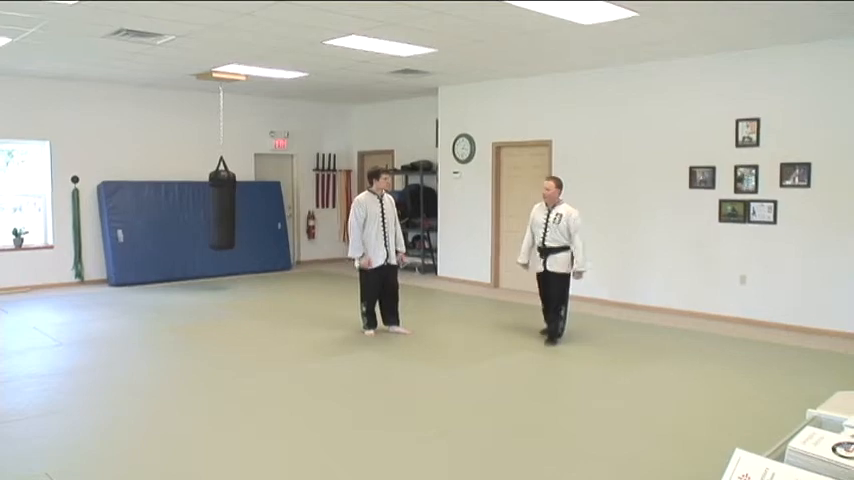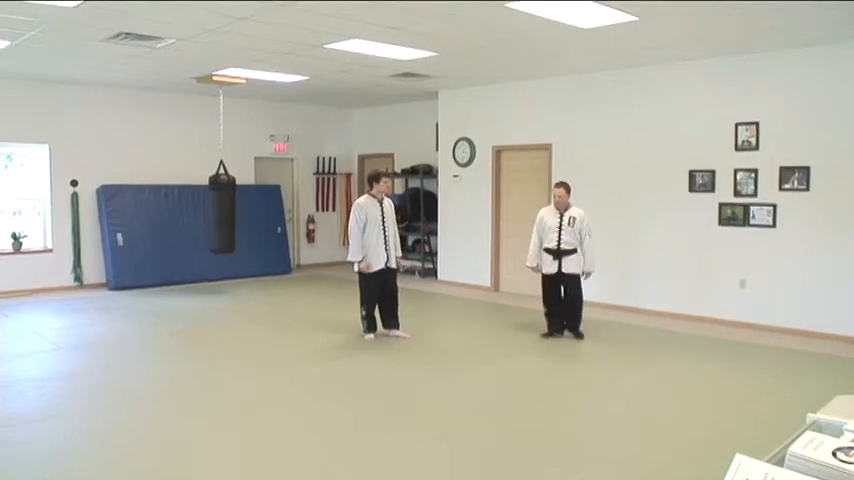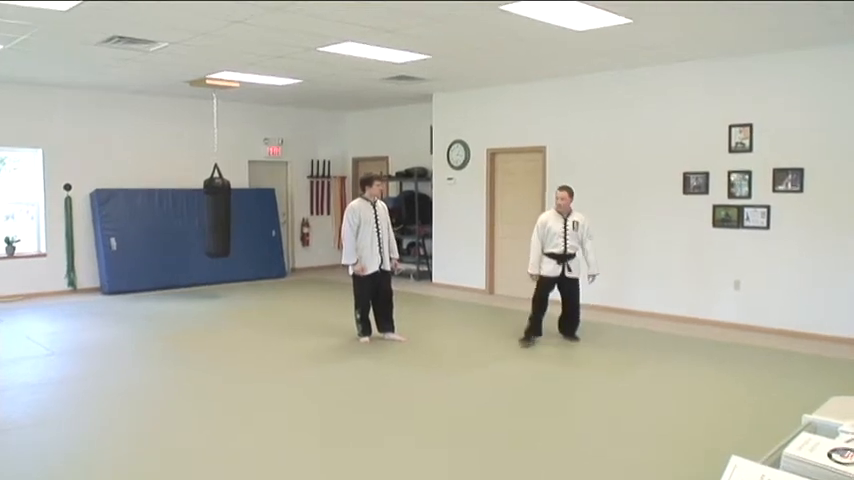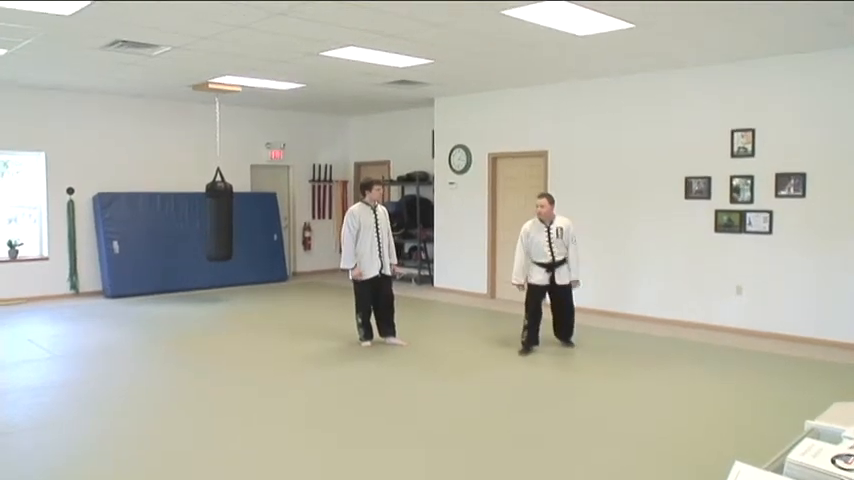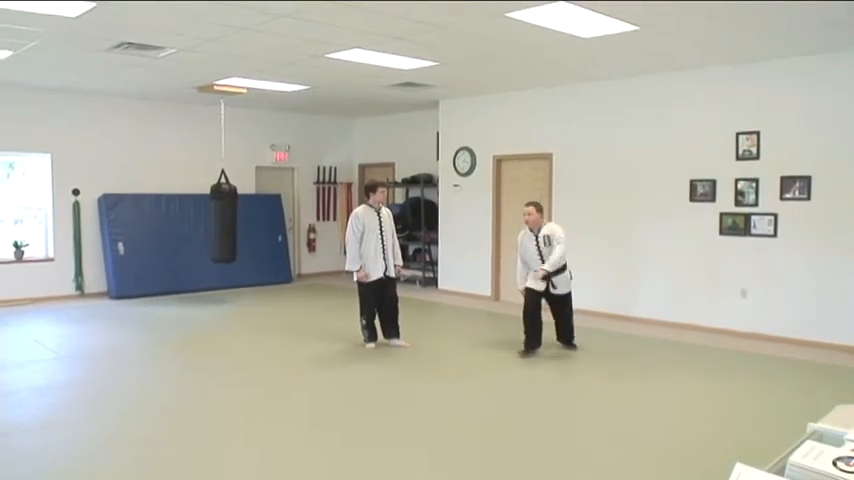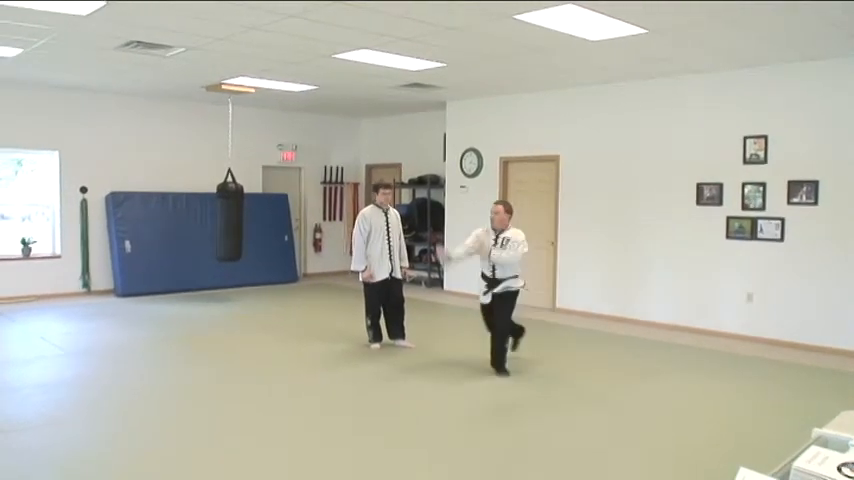
dt=0.5s
person 1, frame 1
left shoulder: (389, 200)
right shoulder: (361, 201)
left elbow: (396, 225)
right elbow: (355, 229)
left wrist: (400, 249)
right wrist: (360, 255)
left hip: (389, 255)
right hip: (370, 257)
left knee: (391, 290)
right knee: (369, 293)
left ankle: (392, 323)
right ankle: (369, 325)
person 1, frame 2
left shoulder: (389, 203)
right shoulder: (361, 204)
right elbow: (355, 233)
left wrist: (397, 254)
right wrist: (360, 258)
left hip: (388, 259)
right hip: (370, 260)
left knee: (390, 294)
right knee: (369, 296)
left ankle: (392, 327)
right ankle: (369, 329)
person 1, frame 3
left shoulder: (382, 206)
right shoulder: (354, 208)
left elbow: (388, 232)
right elbow: (348, 236)
left wrist: (393, 256)
right wrist: (354, 261)
left hip: (382, 262)
right hip: (364, 263)
left knee: (385, 297)
right knee: (363, 300)
left ankle: (387, 330)
right ankle: (364, 332)
person 1, frame 4
left shoulder: (383, 211)
right shoulder: (354, 212)
left elbow: (388, 237)
right elbow: (348, 240)
left wrist: (392, 261)
right wrist: (352, 266)
left hip: (383, 266)
right hip: (363, 268)
left knee: (386, 301)
right knee: (364, 304)
left ankle: (388, 334)
right ankle: (366, 336)
person 1, frame 5
left shoulder: (387, 213)
right shoulder: (358, 214)
left elbow: (393, 238)
right elbow: (352, 242)
left wrist: (397, 262)
right wrist: (357, 268)
left hip: (387, 268)
right hip: (368, 269)
left knee: (390, 303)
right knee: (368, 306)
left ankle: (392, 335)
right ankle: (370, 338)
person 1, frame 6
left shoulder: (395, 214)
right shoulder: (366, 214)
left elbow: (400, 240)
right elbow: (358, 242)
left wrist: (404, 264)
right wrist: (363, 268)
left hip: (394, 269)
right hip: (374, 270)
left knee: (396, 304)
right knee: (373, 307)
left ankle: (398, 336)
right ankle: (375, 338)
person 2, frame 1
left shoulder: (569, 212)
right shoulder: (537, 209)
left elbow: (576, 239)
right elbow: (530, 234)
left wrist: (578, 265)
right wrist: (524, 257)
left hip: (560, 260)
right hip: (542, 259)
left knee: (558, 298)
right knee: (545, 297)
left ankle: (554, 333)
right ankle: (551, 326)
person 2, frame 2
left shoulder: (579, 215)
right shoulder: (544, 213)
left elbow: (586, 241)
right elbow: (536, 238)
left wrist: (588, 266)
right wrist: (533, 260)
left hip: (570, 261)
right hip: (549, 261)
left knee: (574, 296)
right knee: (550, 298)
left ankle: (573, 327)
right ankle: (555, 328)
person 2, frame 3
left shoulder: (580, 219)
right shoulder: (545, 218)
left elbow: (587, 245)
right elbow: (536, 243)
left wrist: (592, 268)
right wrist: (533, 268)
left hip: (570, 266)
right hip: (549, 264)
left knee: (572, 302)
right knee: (540, 299)
left ankle: (568, 331)
right ankle: (531, 333)
person 2, frame 4
left shoulder: (565, 224)
right shoulder: (528, 227)
left elbow: (572, 250)
right elbow: (521, 253)
left wrist: (574, 275)
right wrist: (518, 278)
left hip: (560, 272)
right hip: (538, 273)
left knee: (565, 307)
right knee: (532, 309)
left ankle: (564, 336)
right ankle: (529, 343)
person 2, frame 5
left shoulder: (553, 230)
right shoulder: (523, 236)
left elbow: (560, 249)
right elbow: (522, 262)
left wrist: (546, 268)
right wrist: (522, 285)
left hip: (558, 278)
right hip: (536, 280)
left knee: (564, 312)
right knee: (530, 312)
left ankle: (567, 340)
right ankle: (531, 345)
person 2, frame 6
left shoulder: (517, 236)
right shoulder: (482, 233)
left elbow: (513, 258)
right elbow: (466, 248)
left wrist: (491, 254)
right wrist: (451, 255)
left hip: (508, 285)
right hip: (488, 285)
left knee: (501, 323)
right knee: (494, 322)
left ankle: (499, 363)
right ankle: (516, 331)
